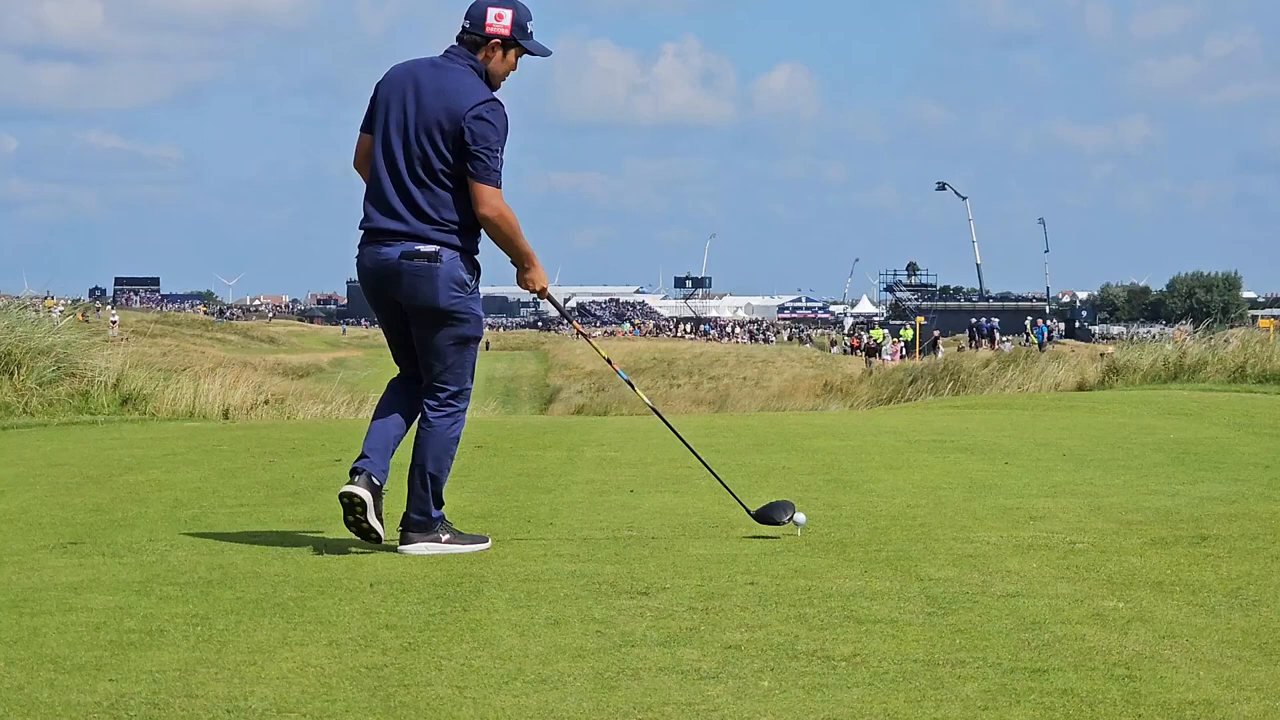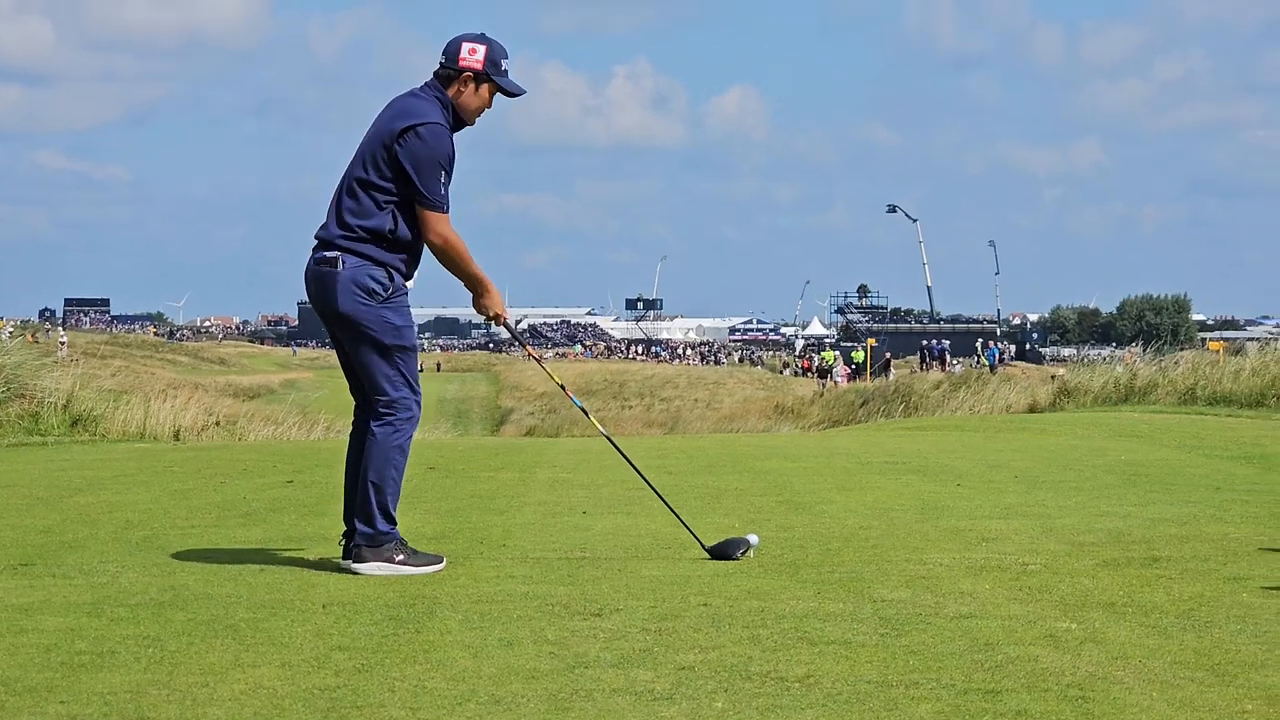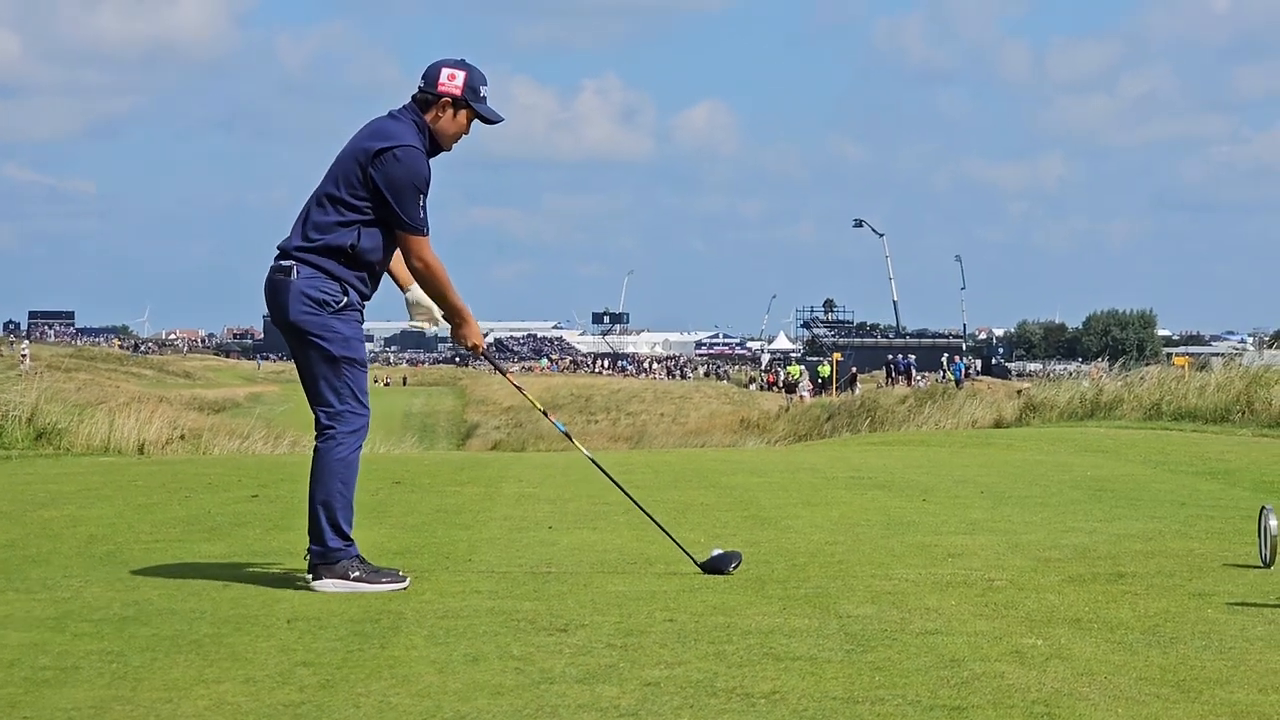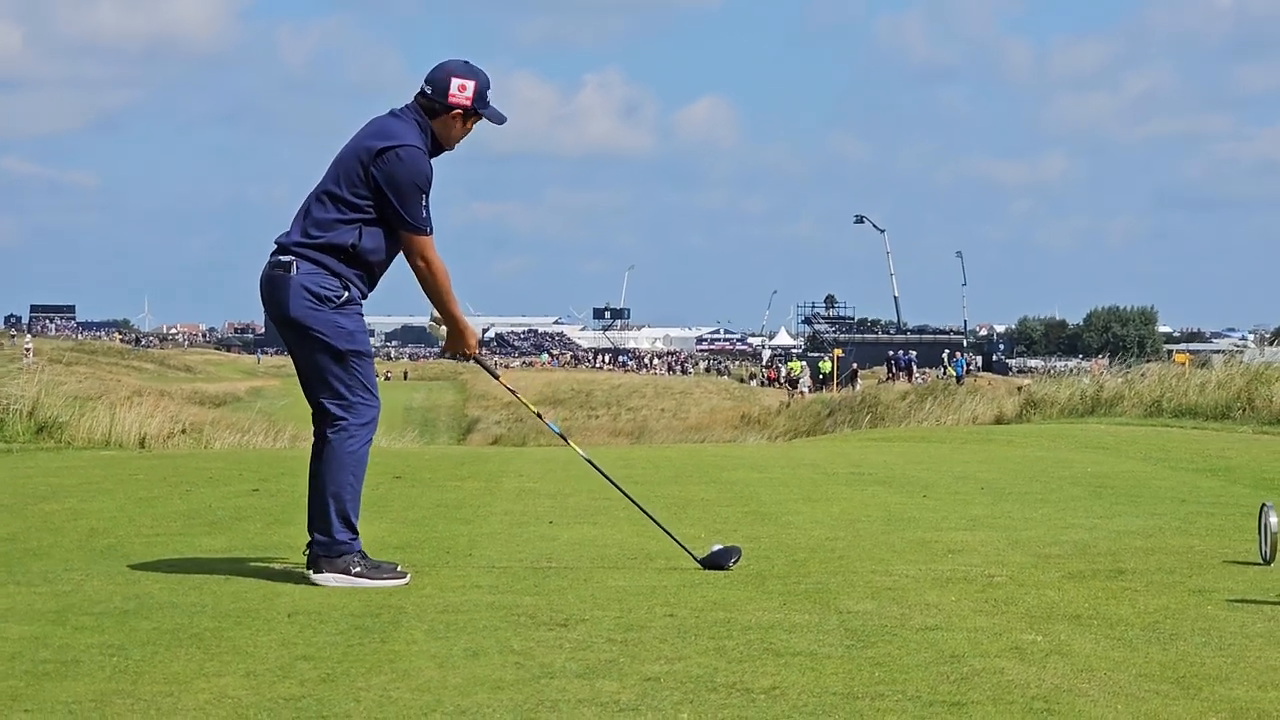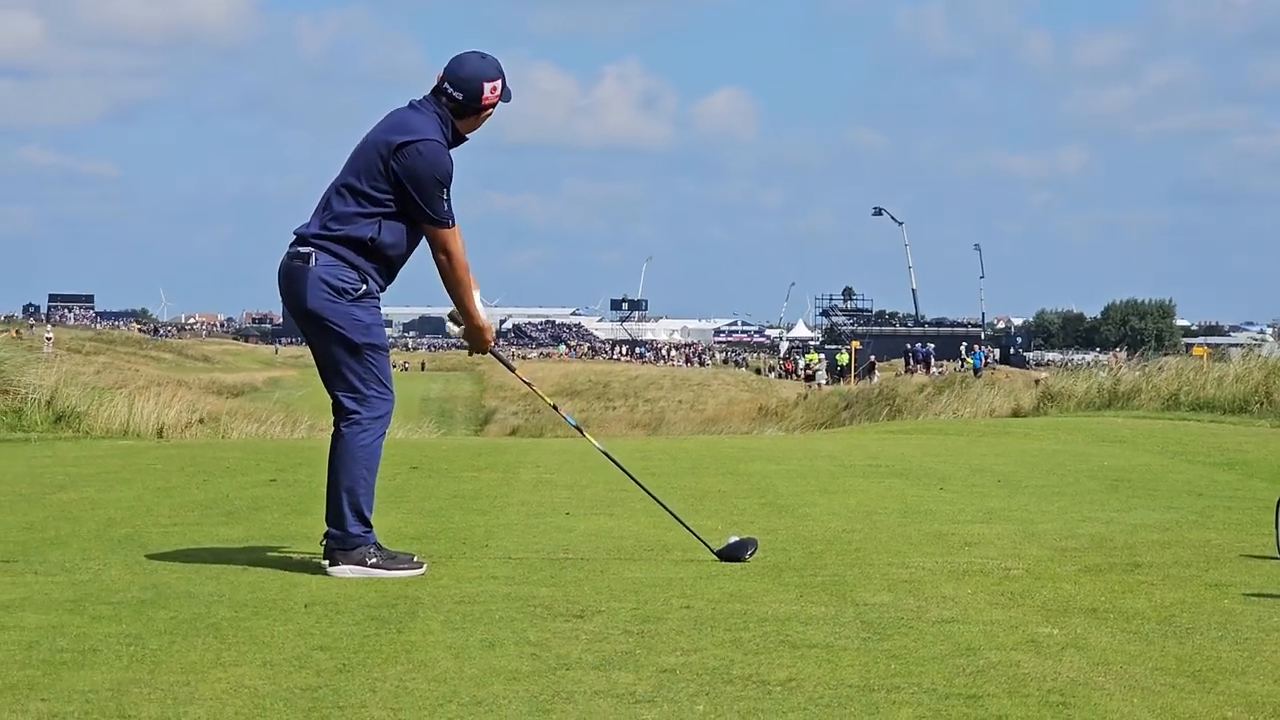
dt=0.5s
person 1, frame 1
left shoulder: (399, 76)
right shoulder: (482, 108)
left elbow: (363, 158)
right elbow: (489, 208)
right wrist: (529, 263)
left hip: (378, 254)
right hip: (437, 263)
left knee: (414, 379)
right knee: (447, 393)
left ankle: (364, 480)
right ankle: (423, 525)
person 1, frame 2
left shoulder: (410, 107)
right shoulder: (428, 131)
right elbow: (437, 232)
right wrist: (483, 288)
left hip: (335, 271)
right hip: (365, 278)
left knee: (374, 407)
right knee: (397, 405)
left ankle: (360, 537)
right ankle: (377, 542)
person 1, frame 3
left shoulder: (389, 132)
right shoulder: (403, 153)
right elbow: (420, 255)
left wrist: (412, 291)
right wrist: (463, 319)
left hip: (302, 286)
right hip: (321, 291)
left knee: (340, 420)
right knee: (346, 419)
left ankle: (329, 551)
right ankle: (335, 560)
person 1, frame 4
left shoulder: (395, 131)
right shoulder: (405, 153)
left elbow: (414, 248)
right elbow: (423, 256)
left wrist: (448, 315)
right wrist: (458, 326)
left hip: (297, 282)
right hip: (319, 286)
left knee: (337, 415)
right knee: (355, 412)
left ankle: (326, 546)
right ankle: (337, 553)
person 1, frame 5
left shoulder: (414, 123)
right shoulder: (424, 147)
left elbow: (446, 233)
right elbow: (446, 250)
left wrist: (473, 300)
right wrist: (474, 323)
left hip: (315, 275)
right hip: (338, 280)
left knee: (358, 407)
right knee: (369, 406)
left ankle: (345, 537)
right ankle: (352, 546)
